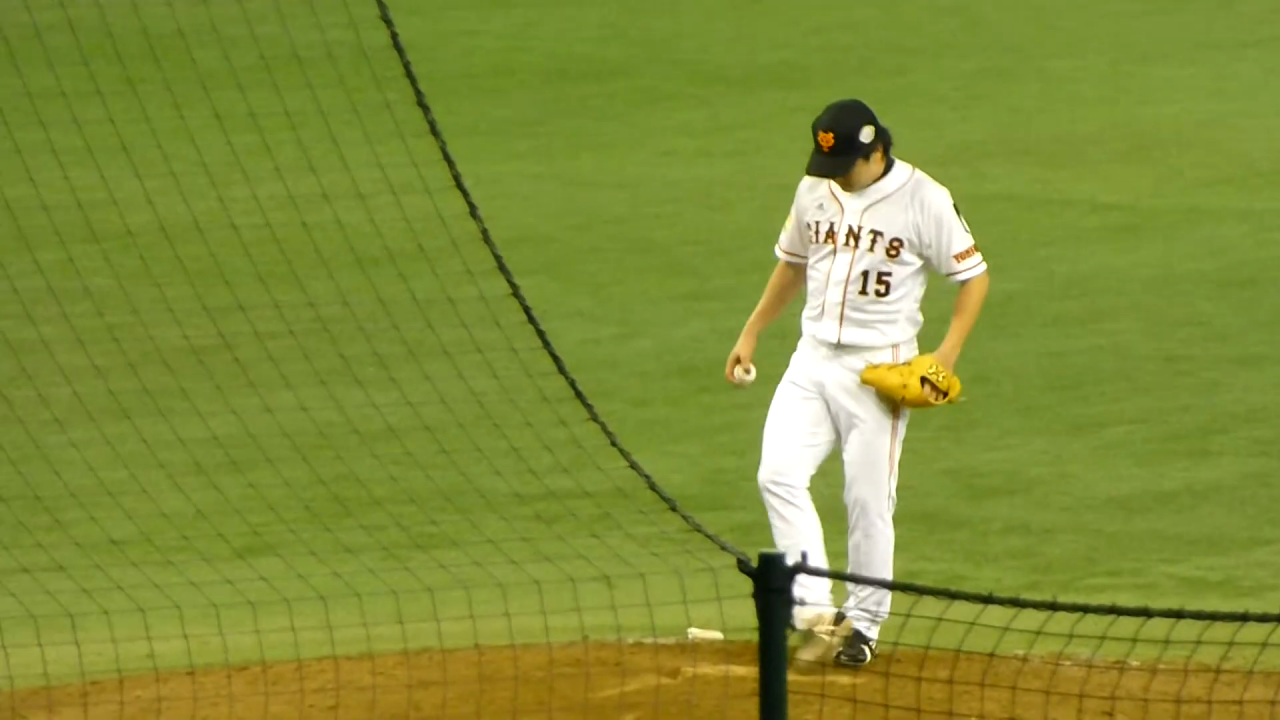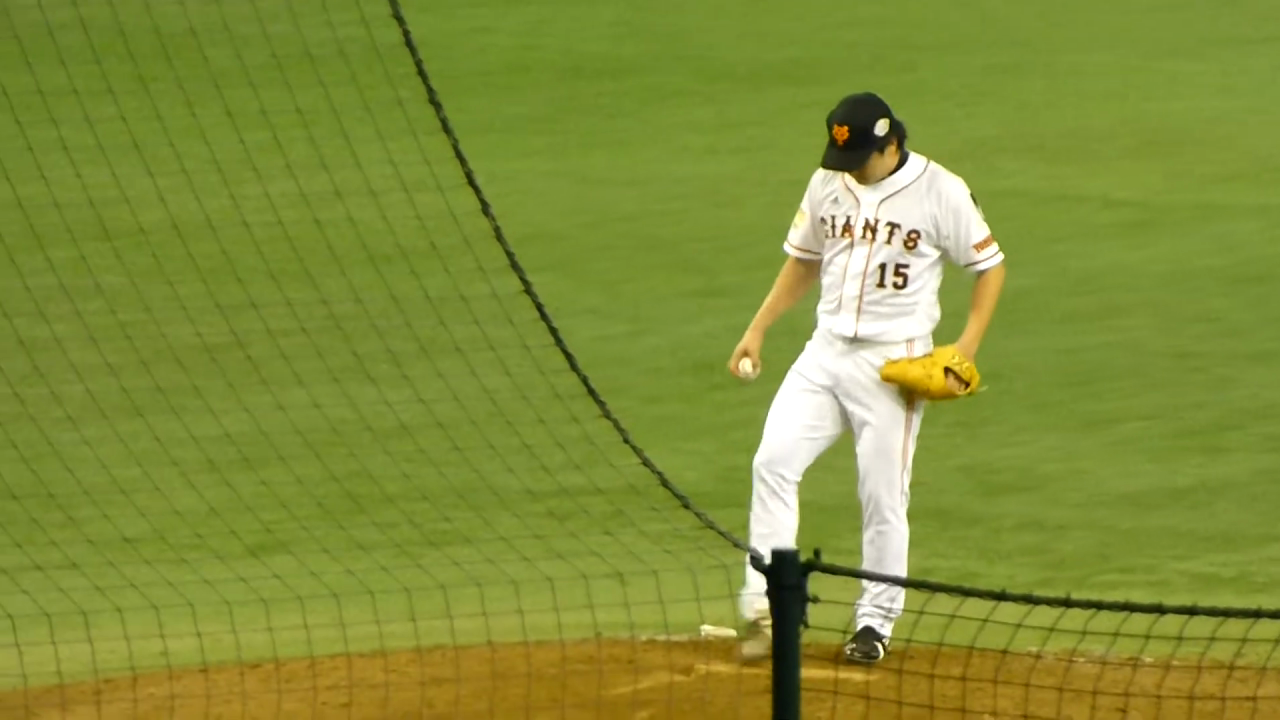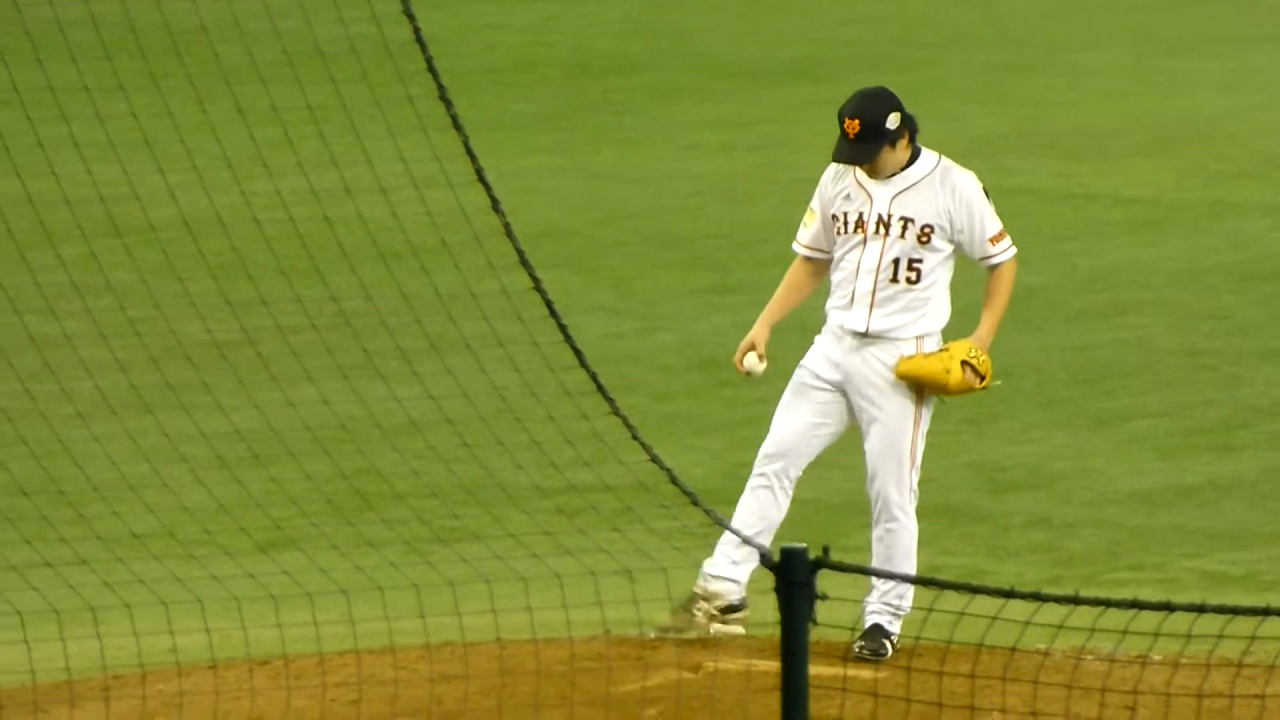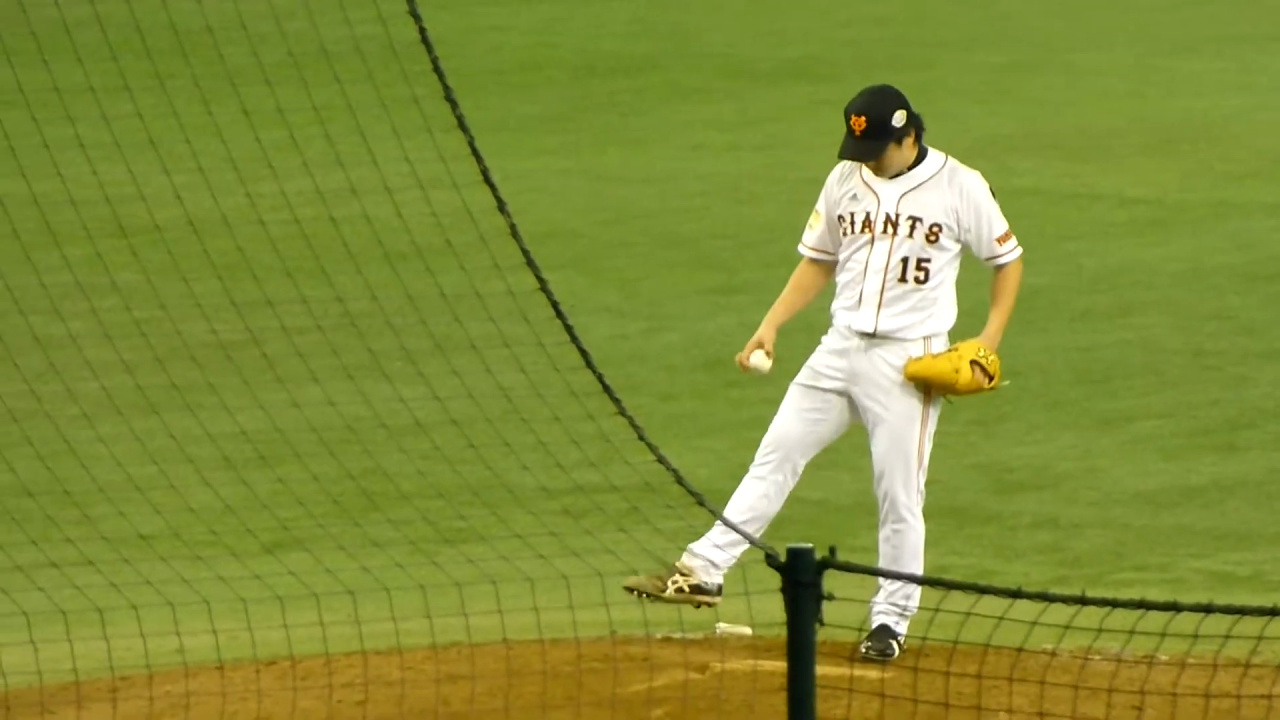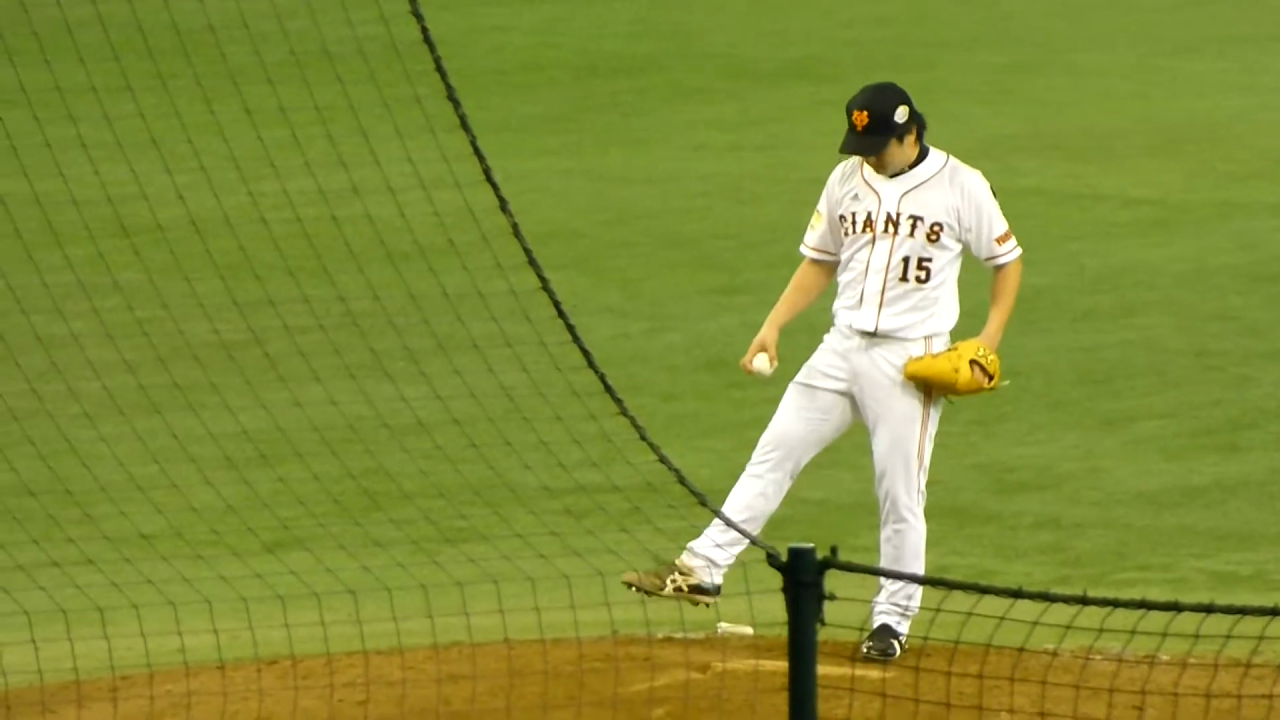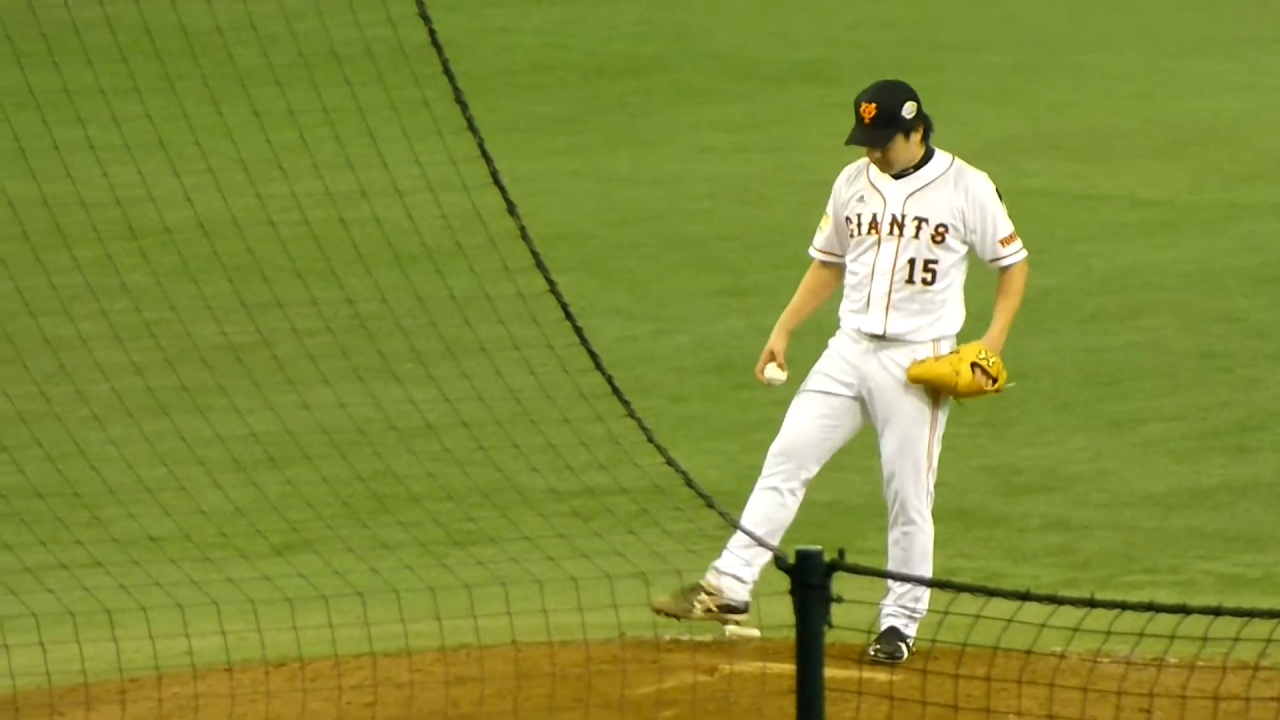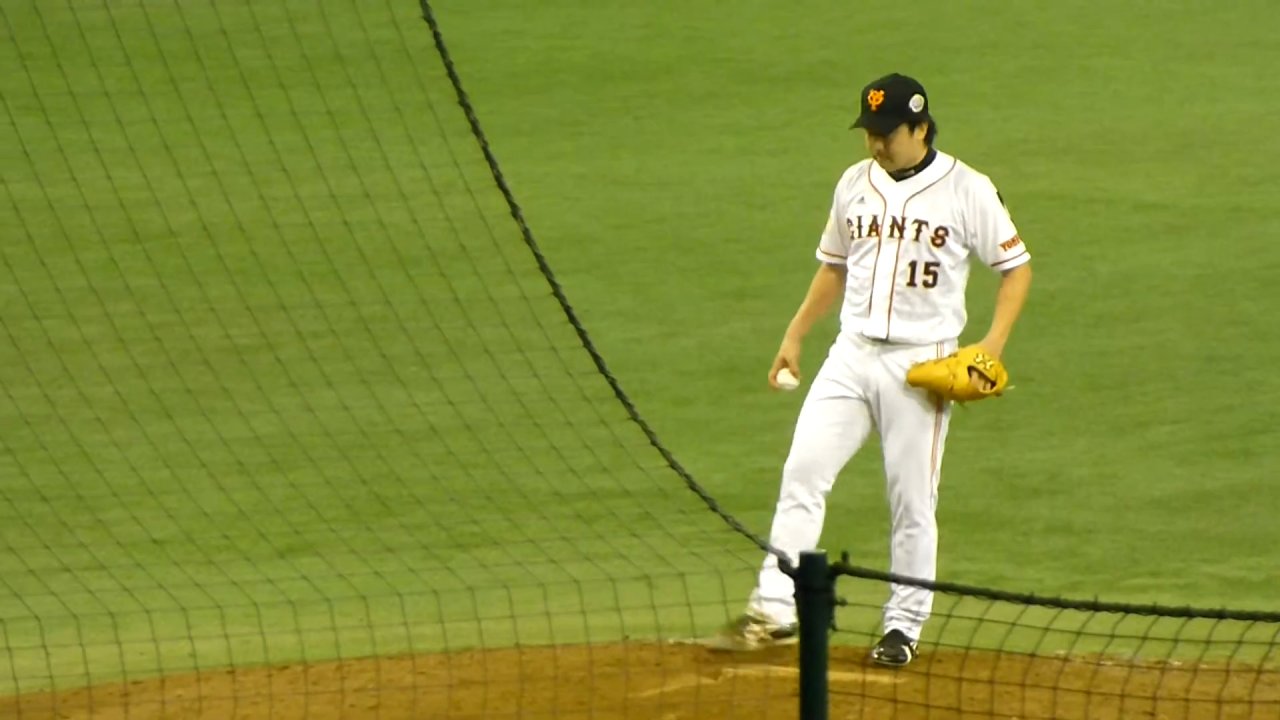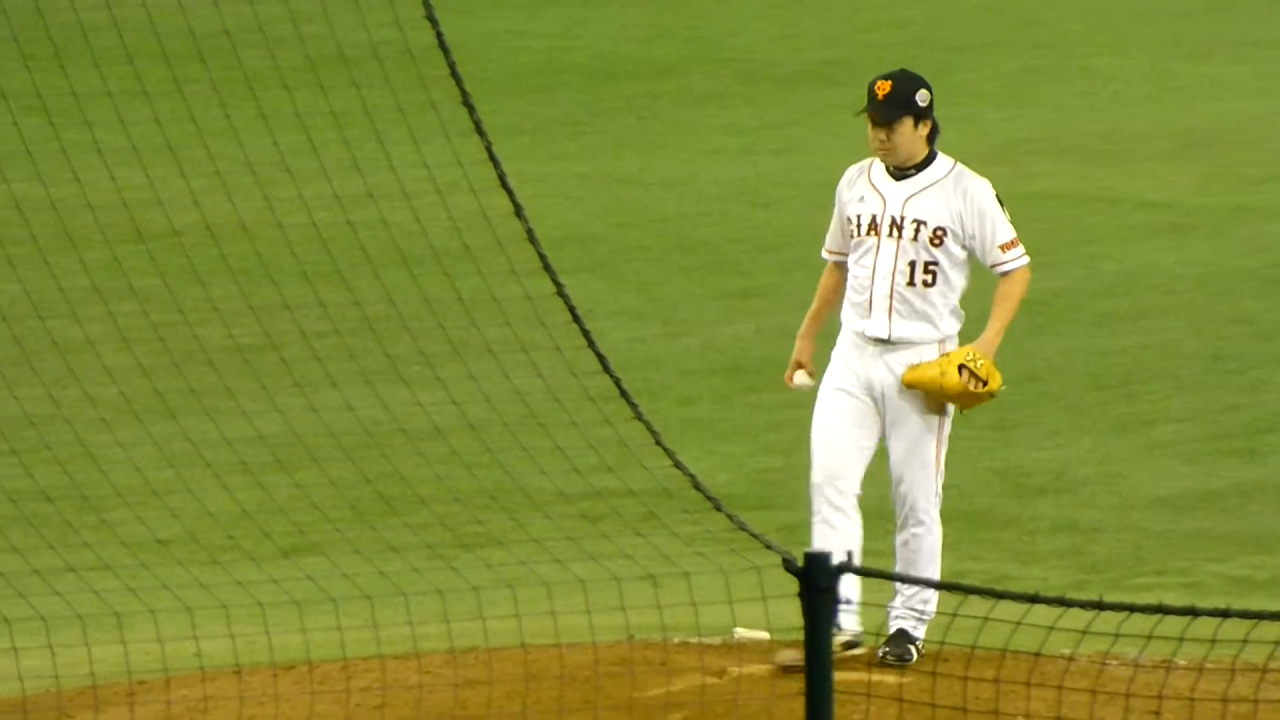
dt=0.1s
person 1, frame 1
left shoulder: (924, 199)
right shoulder: (813, 189)
left elbow: (974, 276)
left wrist: (948, 354)
right wrist: (750, 334)
left hip: (879, 368)
right hip: (812, 360)
left knee: (868, 503)
right knee: (779, 478)
left ankle: (863, 623)
right ankle: (820, 614)
person 1, frame 2
left shoulder: (942, 192)
right shoulder: (828, 182)
left elbow: (989, 267)
right elbow: (804, 260)
left wrist: (968, 344)
right wrist: (757, 329)
left hip: (897, 364)
right hip: (827, 353)
left knee: (884, 497)
right knee: (773, 465)
left ankle: (877, 621)
right ankle: (762, 609)
person 1, frame 3
left shoulder: (955, 186)
right shoulder: (838, 179)
left elbow: (1002, 258)
right elbow: (811, 260)
left wrist: (983, 337)
right wrist: (764, 326)
left hip: (902, 361)
right hip: (834, 349)
left knee: (891, 495)
right knee: (776, 461)
left ankle: (884, 618)
right ankle: (723, 587)
person 1, frame 4
left shoulder: (961, 186)
right shoulder: (845, 179)
left elbow: (1008, 259)
right elbow: (818, 260)
left wrist: (990, 335)
right wrist: (771, 324)
left hip: (908, 361)
right hip: (839, 349)
left knee: (898, 496)
right knee: (775, 457)
left ankle: (891, 619)
right ankle: (701, 570)
person 1, frame 5
left shoulder: (963, 186)
right shoulder: (847, 178)
left elbow: (1008, 260)
right elbow: (820, 260)
left wrist: (991, 336)
right wrist: (772, 326)
left hip: (911, 361)
right hip: (841, 349)
left knee: (899, 496)
right knee: (774, 456)
left ankle: (893, 618)
right ankle: (700, 568)
person 1, frame 6
left shoulder: (965, 187)
right shoulder: (852, 180)
left elbow: (1013, 263)
right elbow: (825, 267)
left wrist: (994, 336)
right wrist: (781, 330)
left hip: (916, 363)
right hip: (846, 353)
left knee: (906, 498)
right knee: (785, 463)
left ankle: (898, 622)
right ankle: (726, 588)
person 1, frame 7
left shoulder: (968, 190)
right shoulder: (854, 182)
left elbow: (1015, 267)
left wrist: (995, 339)
right wrist: (794, 334)
left hip: (922, 364)
right hip: (851, 355)
left knee: (912, 501)
right knee: (803, 474)
left ankle: (904, 624)
right ankle: (773, 611)
person 1, frame 8
left shoulder: (968, 191)
right shoulder: (854, 181)
left elbow: (1015, 270)
left wrist: (987, 342)
right wrist: (806, 335)
left hip: (925, 363)
right hip: (854, 357)
left knee: (917, 501)
right knee: (830, 484)
left ankle: (909, 625)
right ankle: (841, 626)
